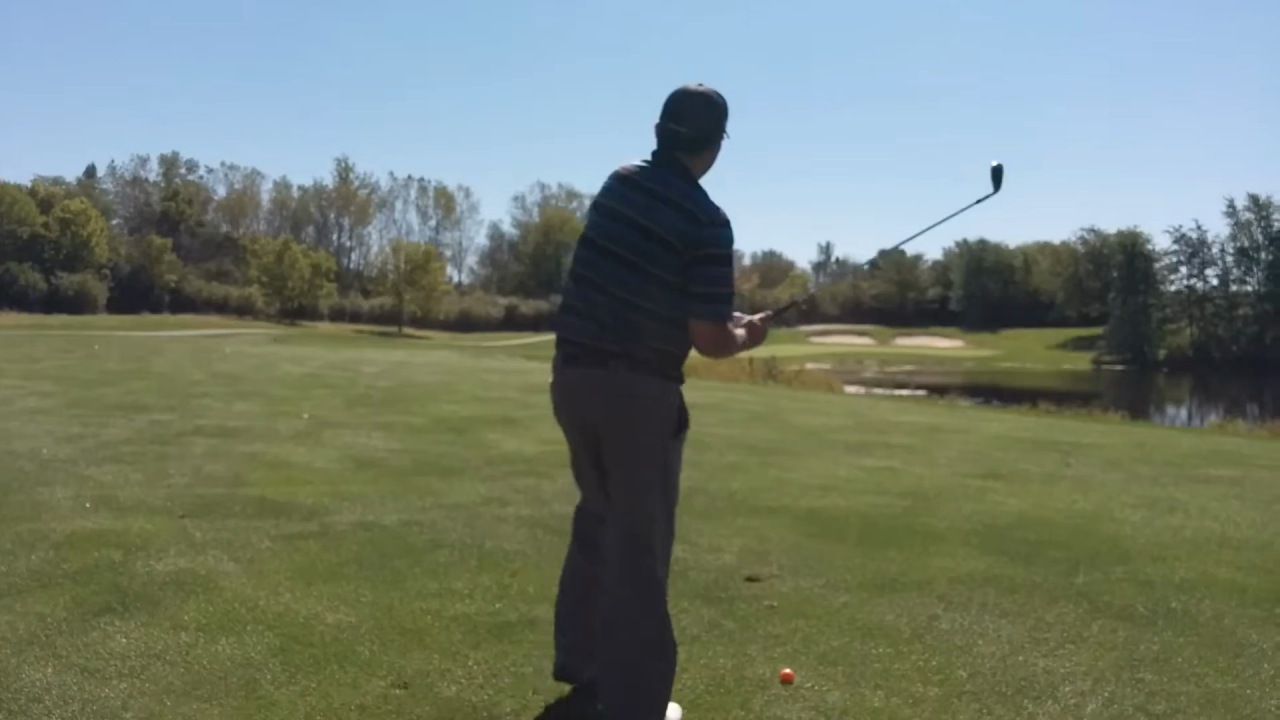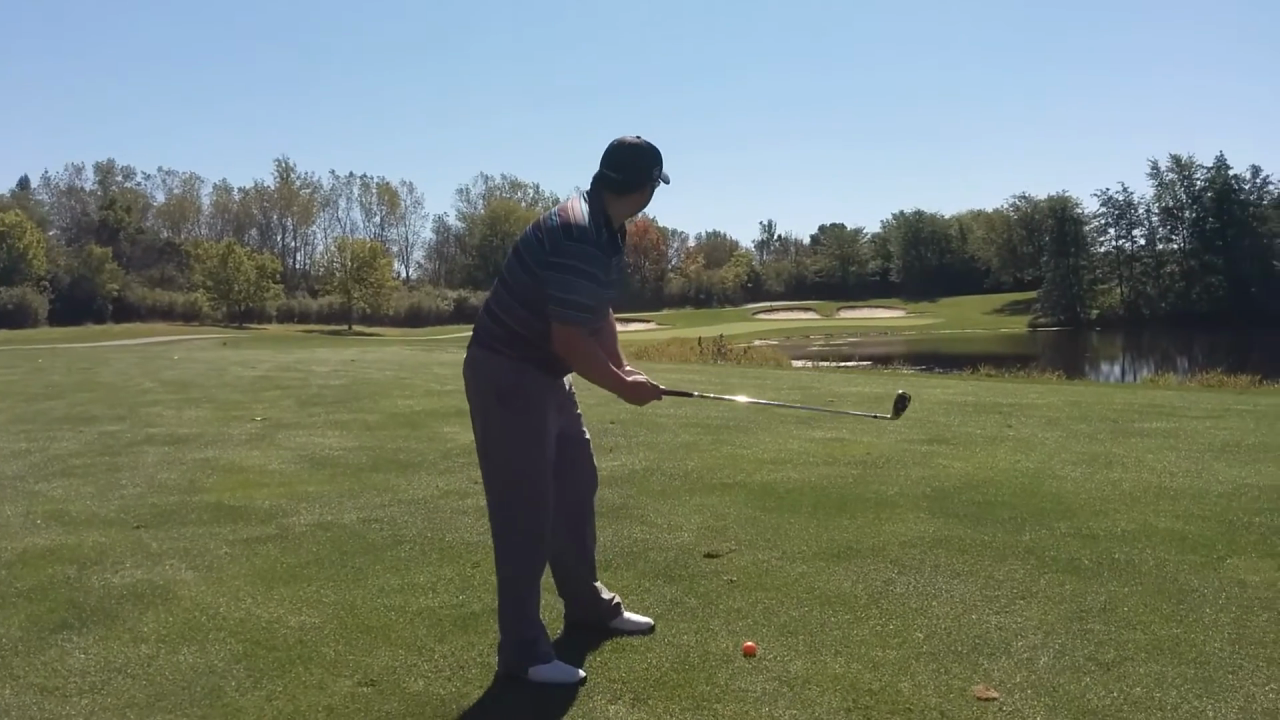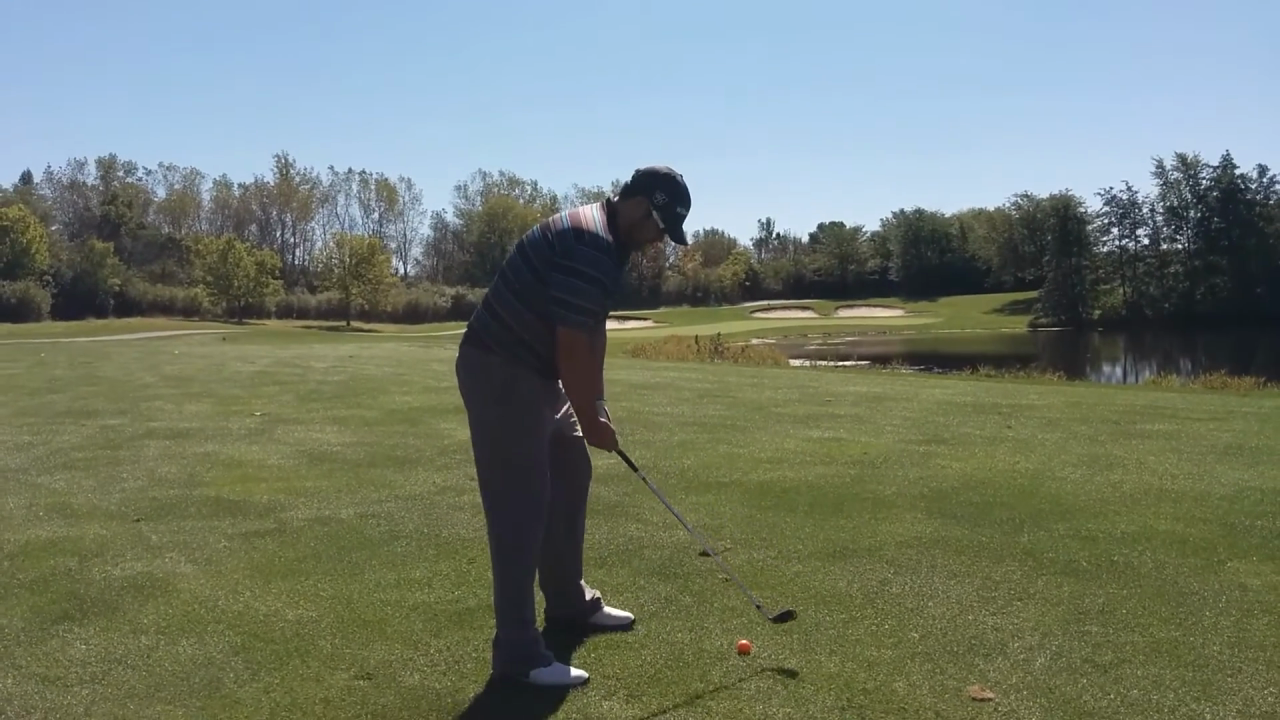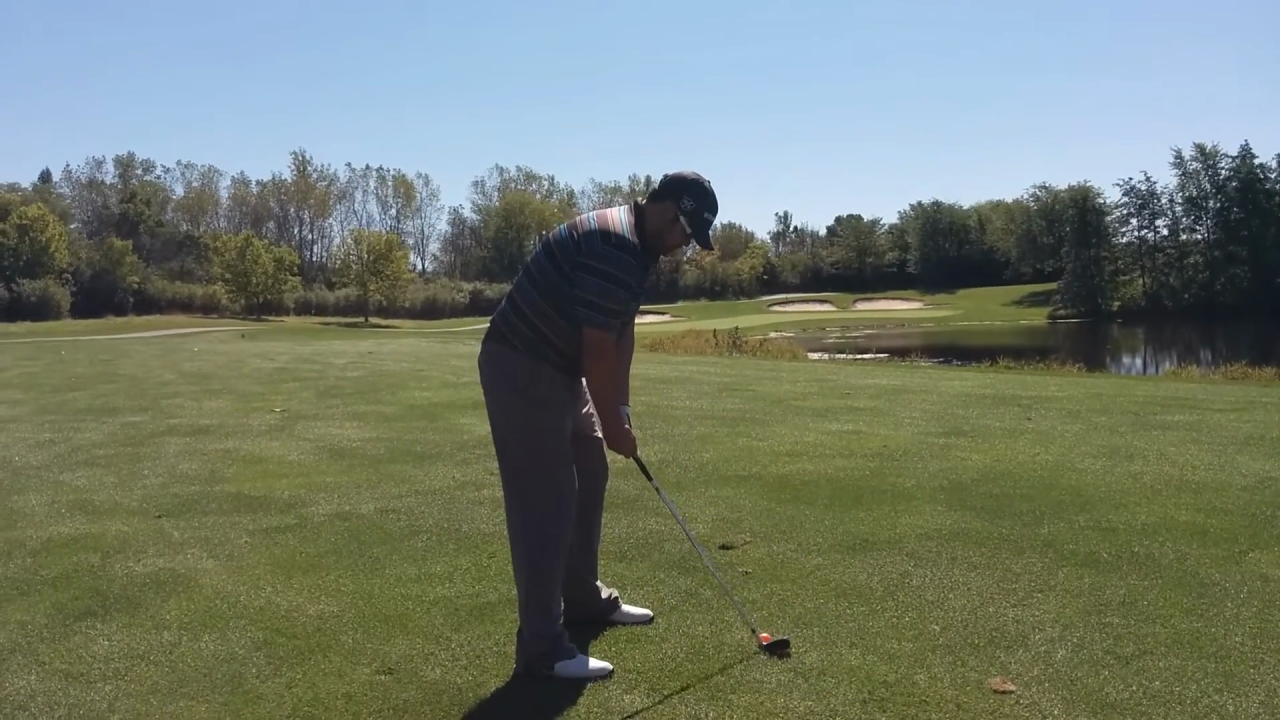
dt=1s
person 1, frame 1
left shoulder: (618, 184)
right shoulder: (706, 221)
right elbow: (711, 341)
left wrist: (720, 318)
right wrist: (746, 335)
left hip: (574, 374)
right hip: (641, 392)
left knee: (599, 516)
right knee: (639, 548)
left ankle: (578, 658)
person 1, frame 2
left shoulder: (606, 233)
right shoulder: (578, 238)
left elbow: (598, 313)
right elbow: (569, 340)
left wrist: (622, 369)
right wrist: (622, 388)
left hip: (543, 373)
right hip: (506, 373)
left knee: (576, 485)
right knee: (525, 506)
left ankle: (586, 601)
right ankle: (521, 647)
person 1, frame 3
left shoulder: (608, 242)
right shoulder: (588, 245)
left elbow: (591, 333)
right elbow: (573, 349)
left wrist: (598, 404)
right wrist: (591, 419)
left hip: (535, 370)
right hip: (499, 371)
left knee: (570, 476)
right knee: (521, 503)
left ankle: (568, 601)
right ankle: (517, 649)
person 1, frame 4
left shoulder: (635, 245)
right shoulder: (614, 245)
left elbow: (620, 335)
right elbow: (599, 350)
left wrist: (622, 410)
right wrist: (613, 424)
left hip: (558, 367)
right hip: (521, 367)
left knee: (587, 479)
right knee: (545, 498)
left ankle: (584, 598)
right ankle: (541, 644)
